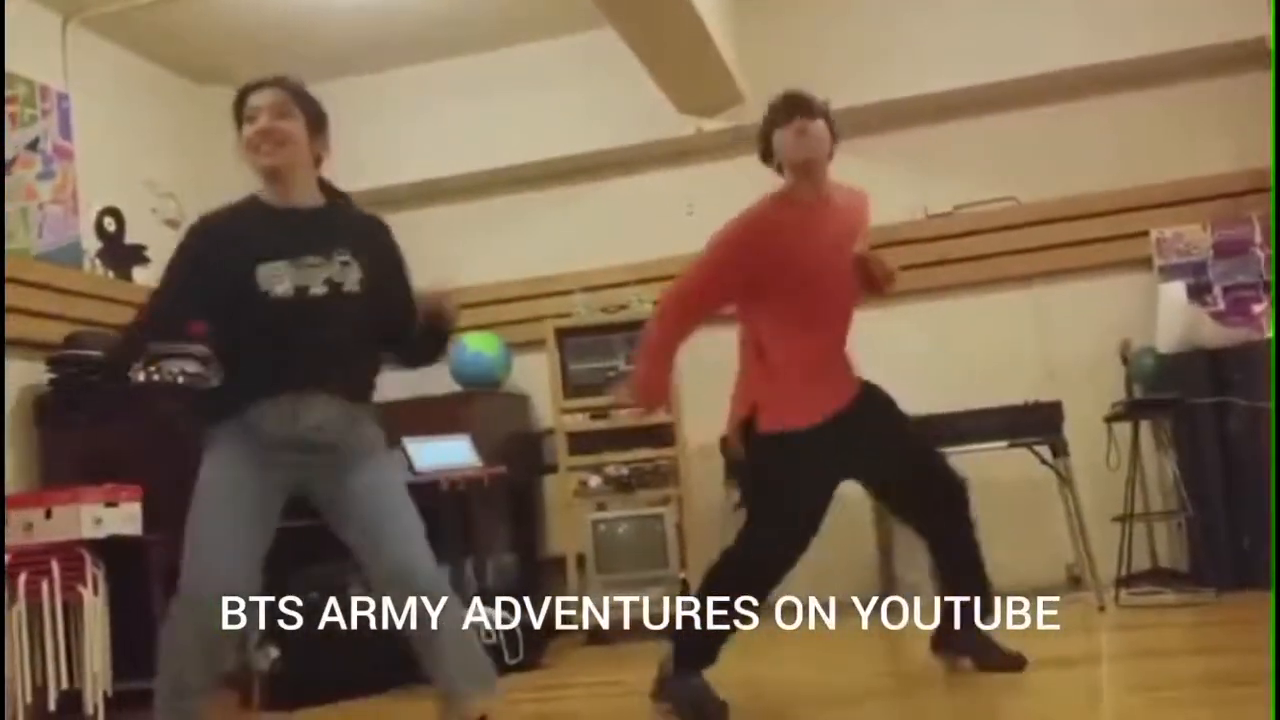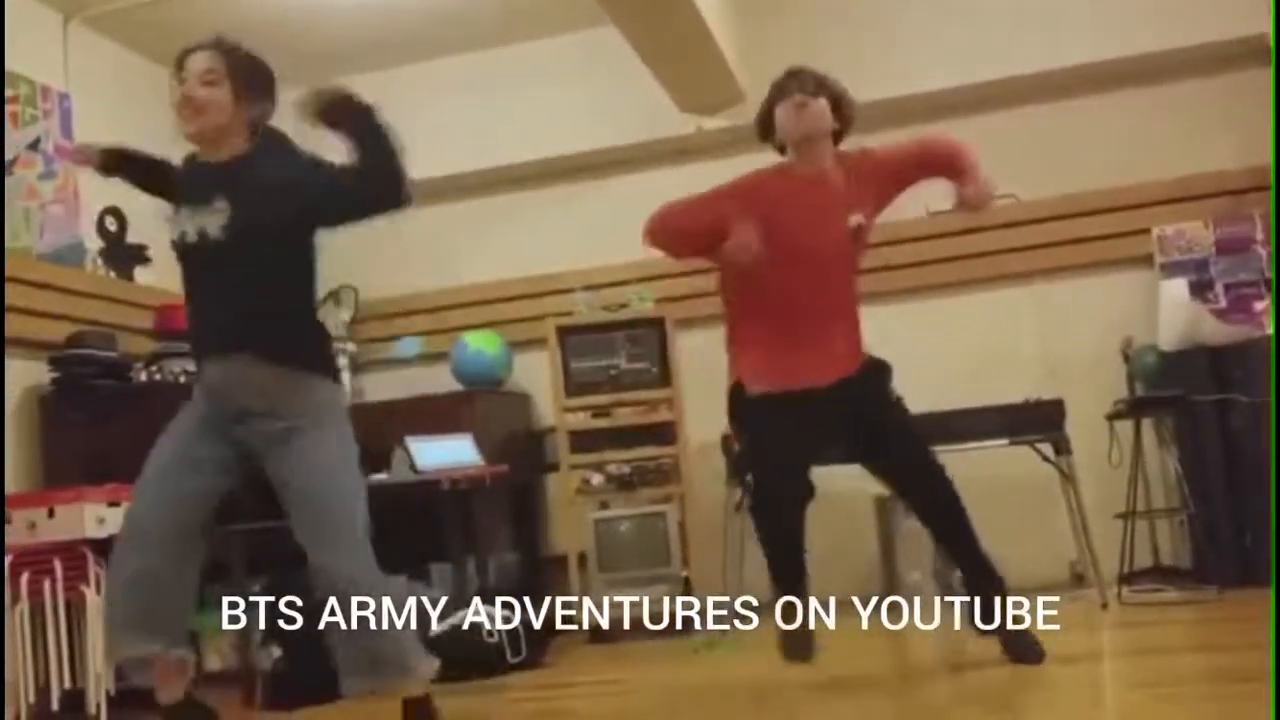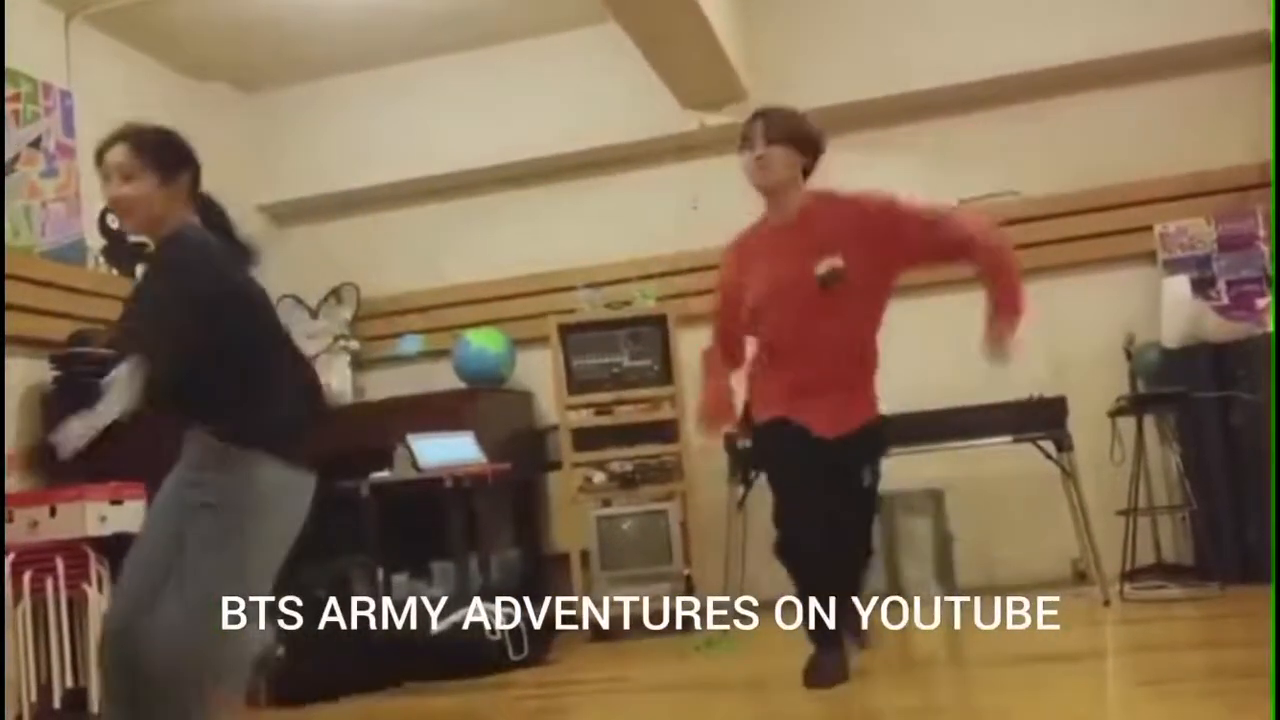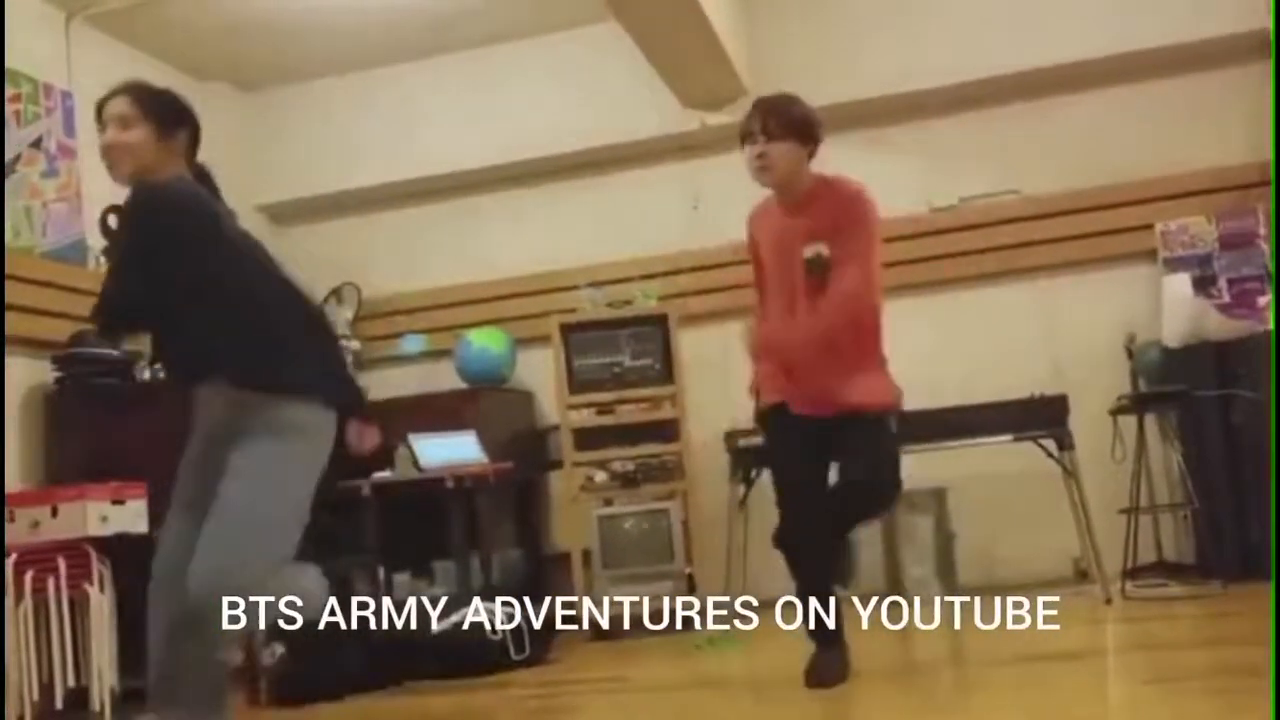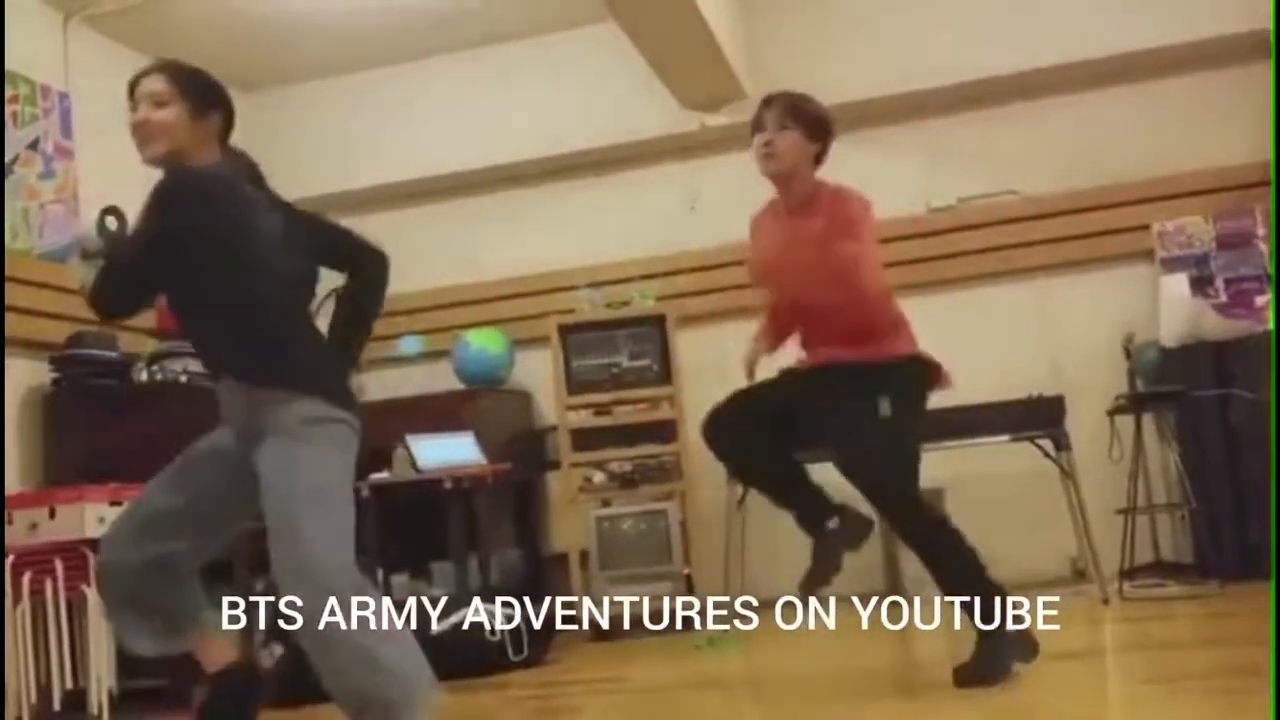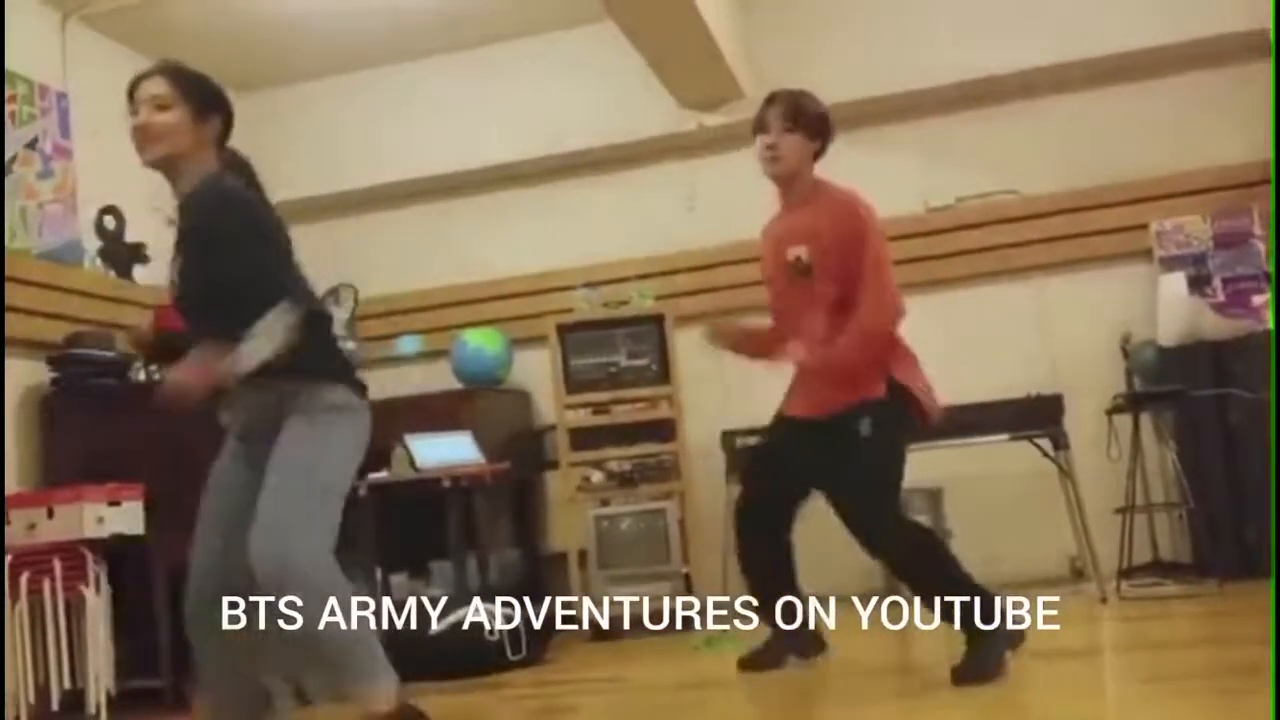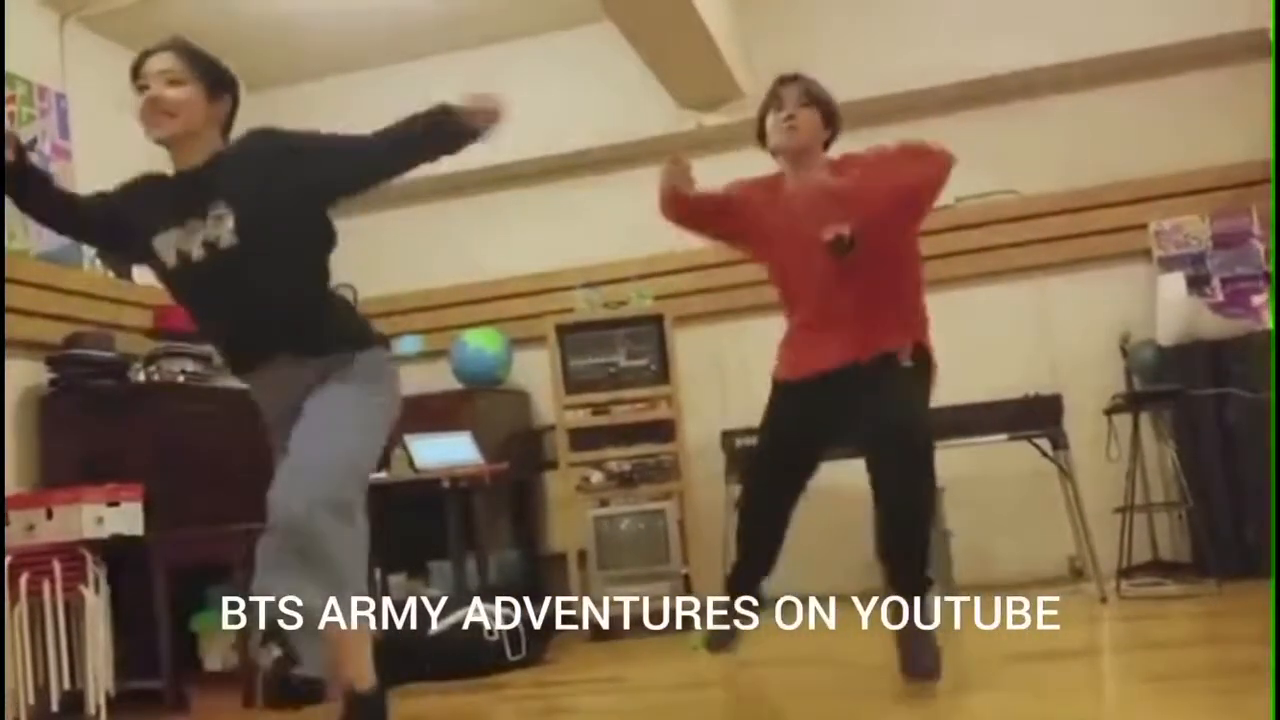
dt=0.2s
person 1, frame 1
left shoulder: (365, 233)
right shoulder: (222, 235)
left elbow: (403, 346)
right elbow: (164, 315)
left wrist: (432, 325)
left hip: (346, 430)
right hip: (249, 431)
left knee: (417, 583)
right knee: (210, 593)
person 1, frame 2
left shoulder: (278, 172)
right shoulder: (201, 175)
left elbow: (384, 189)
left wrist: (351, 117)
right wrist: (119, 160)
left hip: (296, 393)
right hip: (217, 392)
left knee: (344, 568)
right knee: (146, 544)
person 1, frame 3
left shoulder: (189, 260)
right shoulder: (196, 255)
left elbow: (145, 358)
left wrist: (66, 440)
left hip: (259, 467)
right hip: (209, 455)
left knee: (182, 641)
right knee: (130, 627)
person 1, frame 4
left shoulder: (153, 210)
right shoulder: (192, 215)
left elbow: (115, 317)
right elbow: (303, 314)
right wrist: (351, 407)
left hip: (280, 416)
right hip: (225, 417)
left knee: (215, 590)
right knee: (175, 597)
person 1, frame 5
left shoulder: (185, 194)
right shoulder: (255, 205)
left elbow: (113, 297)
right elbow: (366, 260)
left wrist: (126, 253)
right wrist: (337, 353)
left hip: (300, 412)
right hip: (251, 415)
left knee: (316, 586)
right knee: (130, 553)
person 1, frame 6
left shoulder: (222, 205)
right shoulder: (199, 211)
left elbow: (293, 309)
left wrist: (227, 362)
left hip: (316, 402)
right hip: (254, 418)
left knee: (284, 562)
right knee: (213, 600)
person 1, frame 7
left shoulder: (273, 159)
right shoulder: (146, 205)
left elbow: (379, 153)
right elbow: (69, 215)
left wrist: (457, 120)
left hip: (349, 373)
right hip: (277, 397)
left knee: (301, 513)
right knee: (309, 553)
person 2, frame 1
left shoulder: (851, 205)
right shoulder: (758, 226)
right elbow: (682, 300)
left wrist: (872, 271)
right wrist: (650, 371)
left hip: (841, 395)
right hip: (780, 410)
left knee: (938, 494)
right knee: (771, 543)
left ankle: (963, 629)
right ankle: (682, 667)
person 2, frame 2
left shoulder: (866, 171)
right shoulder: (750, 195)
left elbow: (933, 150)
right elbow: (663, 228)
left wrist: (967, 174)
right wrist: (726, 238)
left hip: (844, 369)
right hip: (767, 381)
left knee: (923, 480)
right knee: (780, 500)
left ankle: (991, 602)
right ankle: (796, 608)
person 2, frame 3
left shoulder: (860, 217)
right shoulder: (744, 253)
left elbow: (965, 236)
right elbow: (725, 341)
left wrist: (1003, 306)
right wrist: (715, 391)
left hip: (850, 408)
right hip: (780, 413)
left knee: (849, 537)
right knee: (802, 533)
left ankle: (841, 611)
right ankle: (828, 639)
person 2, frame 4
left shoulder: (847, 202)
right shoulder: (761, 222)
left elbow: (860, 291)
left wrist: (794, 340)
right wrist: (766, 340)
left hip: (856, 386)
right hip: (787, 391)
left knee: (873, 489)
right knee: (800, 524)
left ankle: (824, 547)
right ankle: (826, 638)
person 2, frame 5
left shoulder: (845, 209)
right shoulder: (767, 222)
left elbow: (862, 288)
left wrist: (779, 263)
right wrist: (768, 337)
left hip: (881, 364)
right hip: (823, 368)
left knee: (891, 492)
right knee: (727, 429)
left ankle: (999, 626)
right ankle: (832, 524)
person 2, frame 6
left shoulder: (847, 211)
right shoulder: (774, 232)
left elbow: (880, 306)
left wrist: (823, 359)
right wrist: (745, 340)
left hip: (867, 392)
right hip: (808, 400)
left knee: (877, 522)
right knee: (756, 517)
left ankle: (987, 624)
right ankle: (791, 630)
person 2, frame 7
left shoulder: (871, 173)
right shoulder: (758, 201)
left elbow: (935, 163)
right elbow: (695, 211)
left wrist: (844, 193)
right wrist: (678, 190)
left hip: (887, 356)
right hip: (808, 365)
left knee: (903, 453)
right knee: (763, 492)
left ankle: (911, 616)
right ankle: (743, 597)
